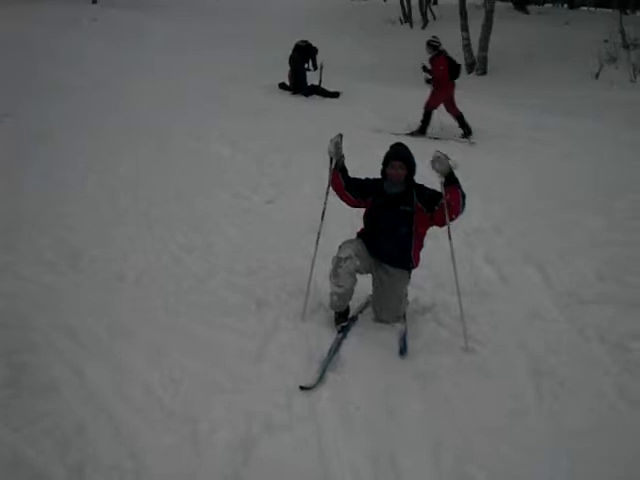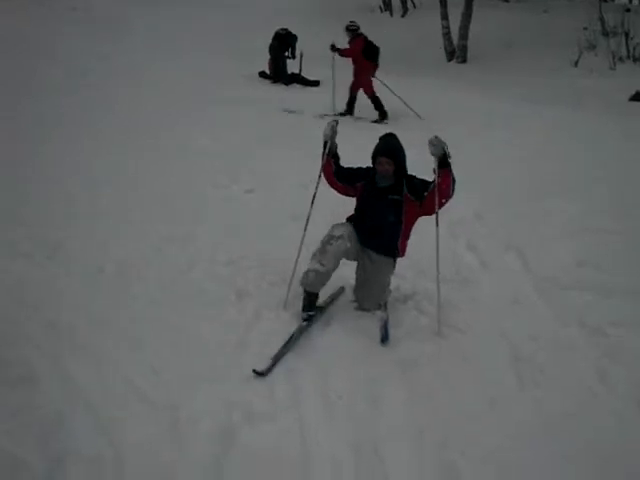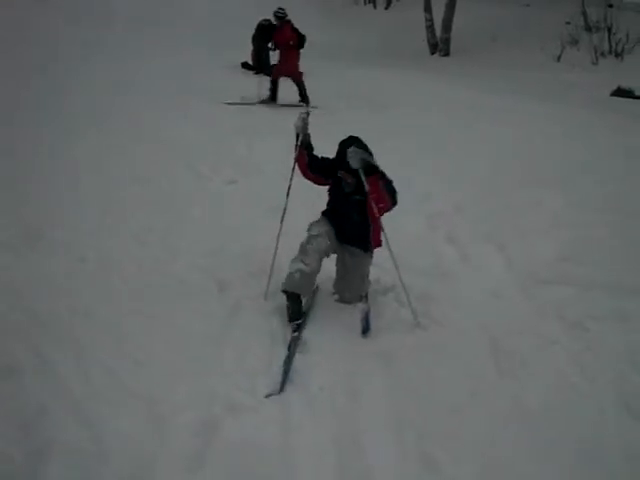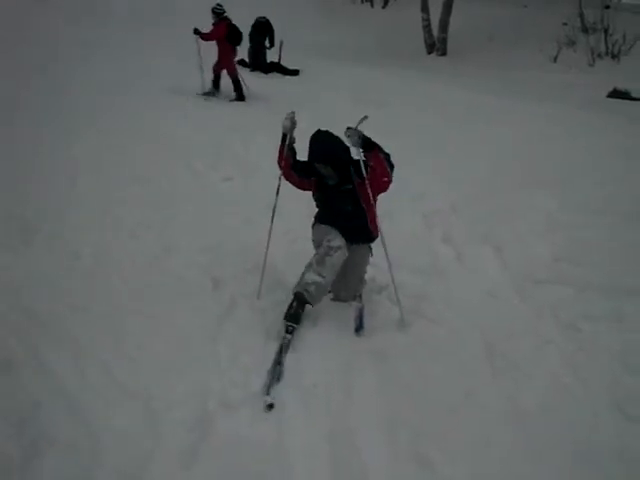
dt=0.7s
person 1, frame 1
left shoulder: (421, 197)
right shoulder: (374, 189)
left elbow: (452, 209)
right elbow: (346, 189)
left wrist: (447, 177)
right wrist: (337, 164)
left hip: (396, 266)
right hip: (367, 251)
left knee: (387, 318)
right knee: (346, 256)
left ankle: (395, 301)
right ankle: (340, 309)
person 1, frame 2
left shoulder: (411, 189)
right shoulder: (365, 178)
left elbow: (441, 194)
right elbow: (337, 177)
left wrist: (441, 162)
right wrist: (330, 148)
left hip: (382, 254)
right hip: (356, 237)
left knee: (368, 305)
right knee: (338, 237)
left ankle: (375, 293)
right ankle: (311, 290)
person 1, frame 3
left shoulder: (373, 184)
right shoulder: (334, 171)
left elbow: (386, 202)
right elbow: (310, 167)
left wrist: (367, 168)
right wrist: (303, 139)
left hip: (358, 245)
right hip: (331, 229)
left knee: (349, 298)
right knee: (317, 239)
left ankle: (356, 288)
right ankle: (294, 294)
person 1, frame 4
left shoulder: (360, 173)
right shoulder: (316, 174)
left elbow: (384, 173)
right elbow: (290, 170)
left wrist: (365, 145)
right wrist: (288, 138)
left hip: (358, 238)
right hip: (328, 229)
left knee: (345, 294)
right knee: (335, 250)
left ankle: (349, 287)
right ankle: (302, 298)
